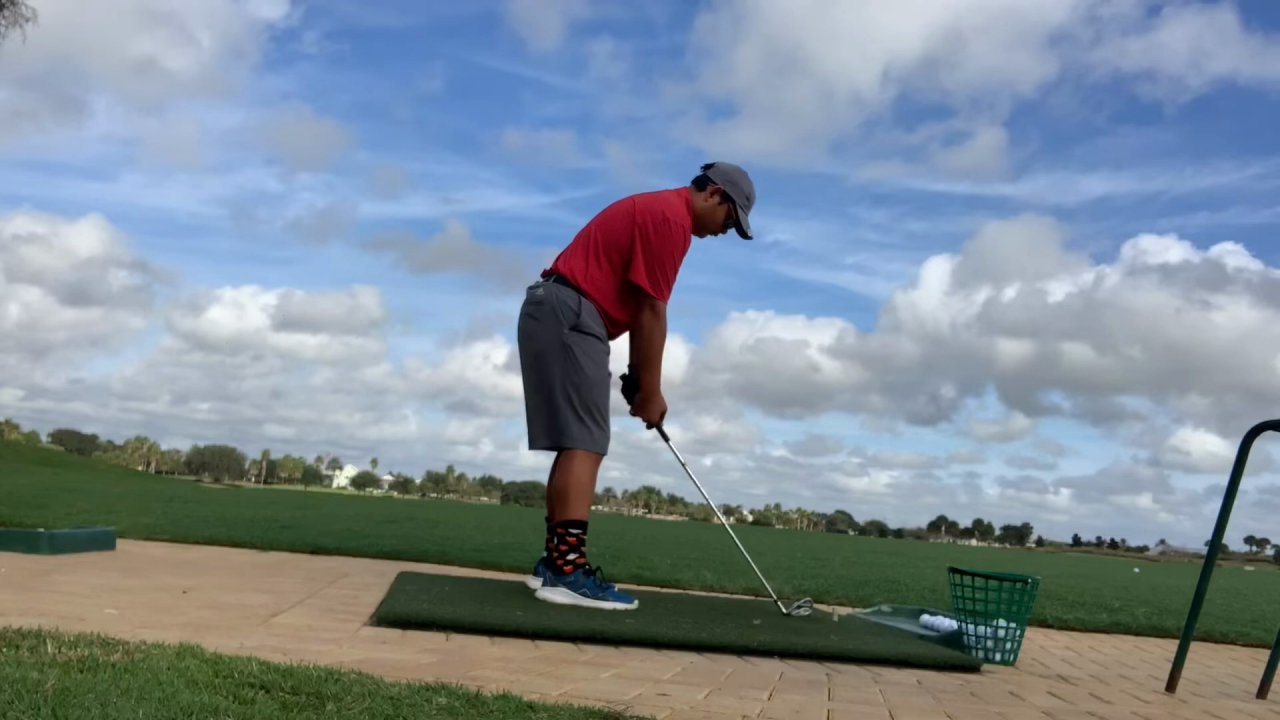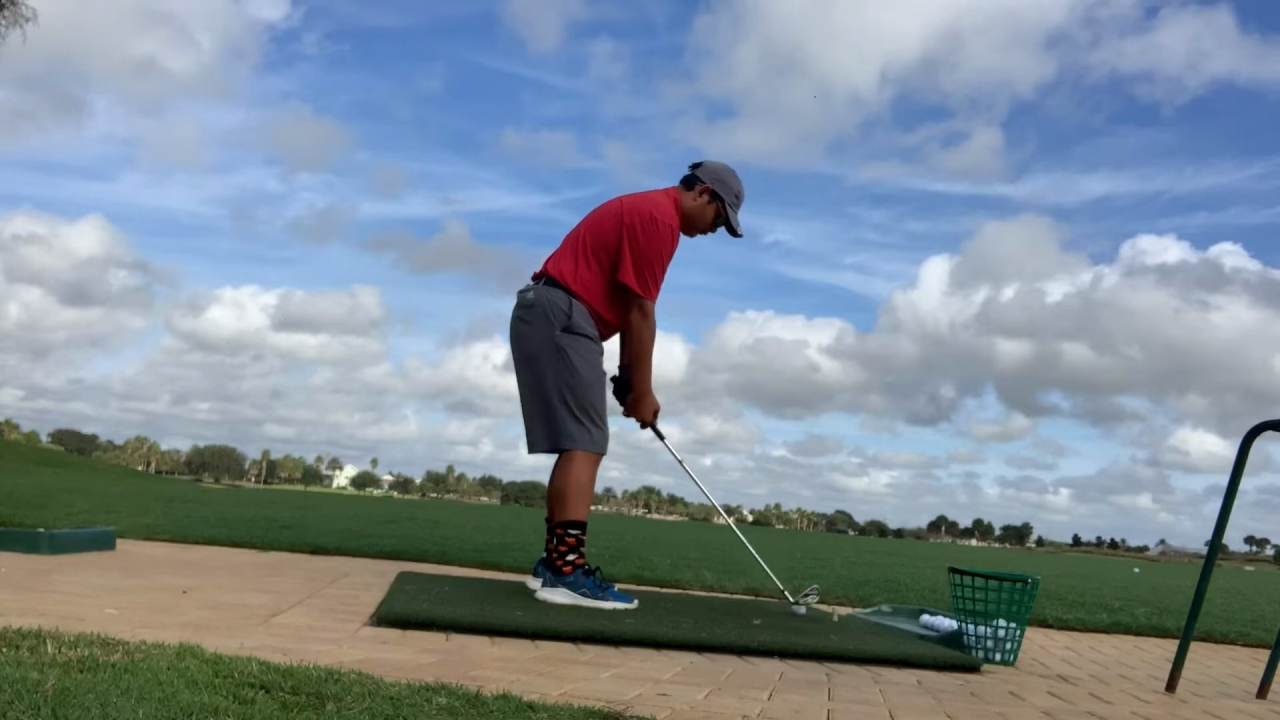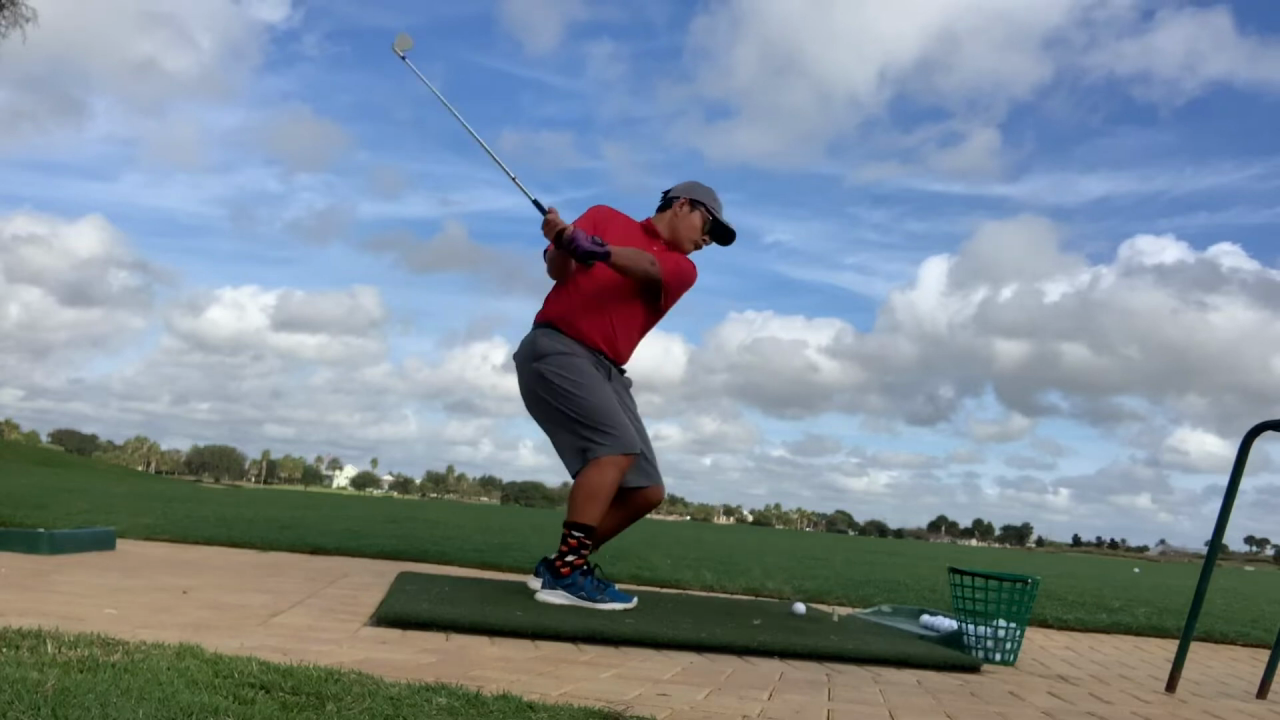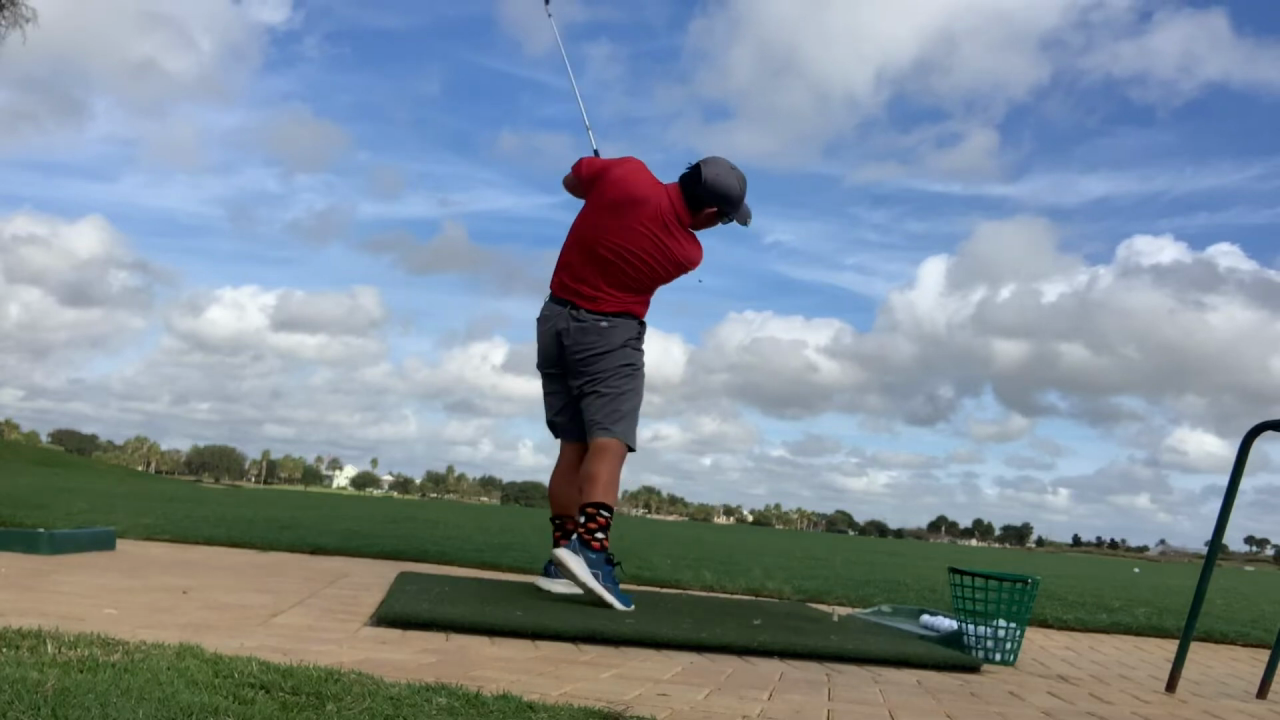
dt=0.7s
person 1, frame 1
left shoulder: (657, 210)
right shoulder: (672, 218)
left elbow: (636, 306)
right elbow: (652, 312)
left wrist: (637, 377)
right wrist: (651, 392)
left hip: (555, 314)
right hip: (569, 316)
left knee: (575, 443)
right knee: (585, 443)
left ankle: (555, 561)
right ankle: (567, 571)
person 1, frame 2
left shoulder: (649, 213)
right shoulder: (658, 218)
left elbow: (630, 308)
right elbow: (640, 312)
left wrist: (627, 375)
right wrist: (643, 390)
left hip: (549, 316)
right hip: (560, 316)
left knee: (576, 443)
right knee: (584, 443)
left ankle: (555, 562)
right ankle: (567, 571)
person 1, frame 3
left shoulder: (681, 270)
right shoulder: (605, 219)
left elbow: (645, 267)
right elbow: (558, 266)
left wrist: (598, 249)
right wrist: (560, 235)
left hip: (605, 371)
right hip: (554, 352)
left knee: (647, 491)
right knee: (618, 449)
left ankle: (563, 565)
right ankle: (567, 574)
person 1, frame 4
left shoulder: (625, 174)
right shoulder: (686, 252)
left elbow: (572, 182)
left hip: (556, 322)
right hip: (609, 334)
left knee: (574, 444)
right knee: (608, 441)
left ankle: (563, 553)
right ankle: (591, 548)
